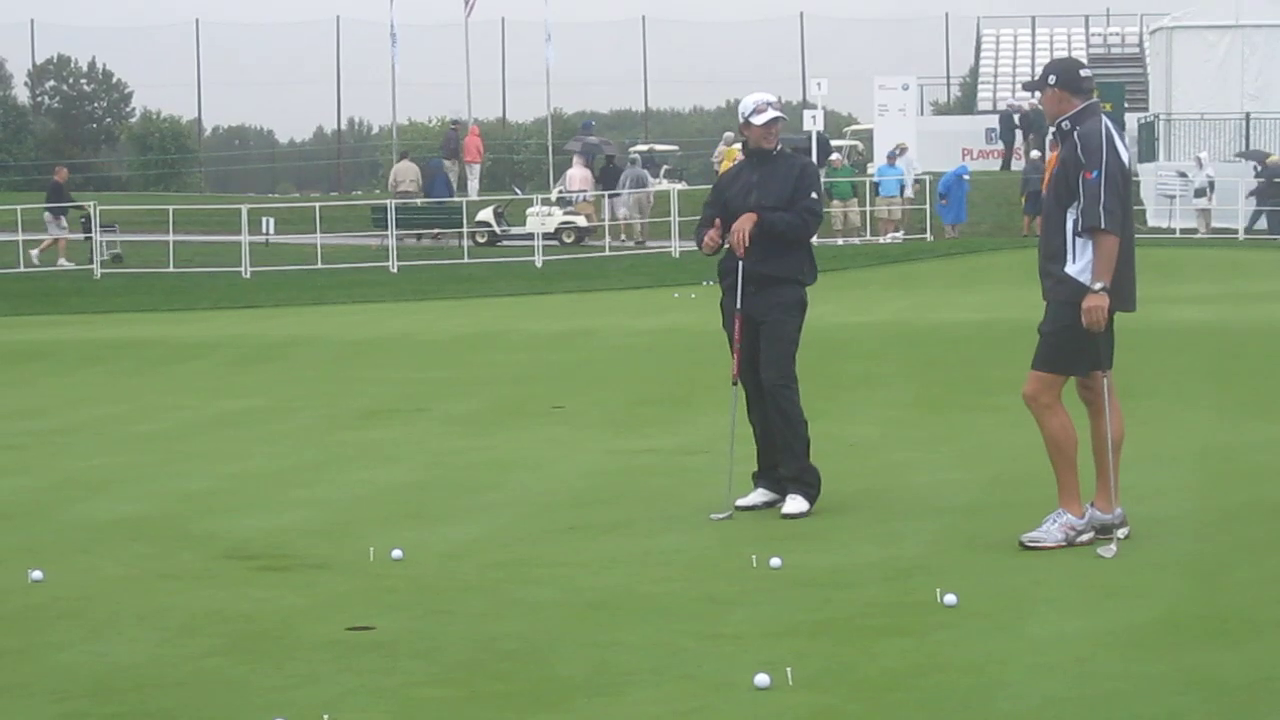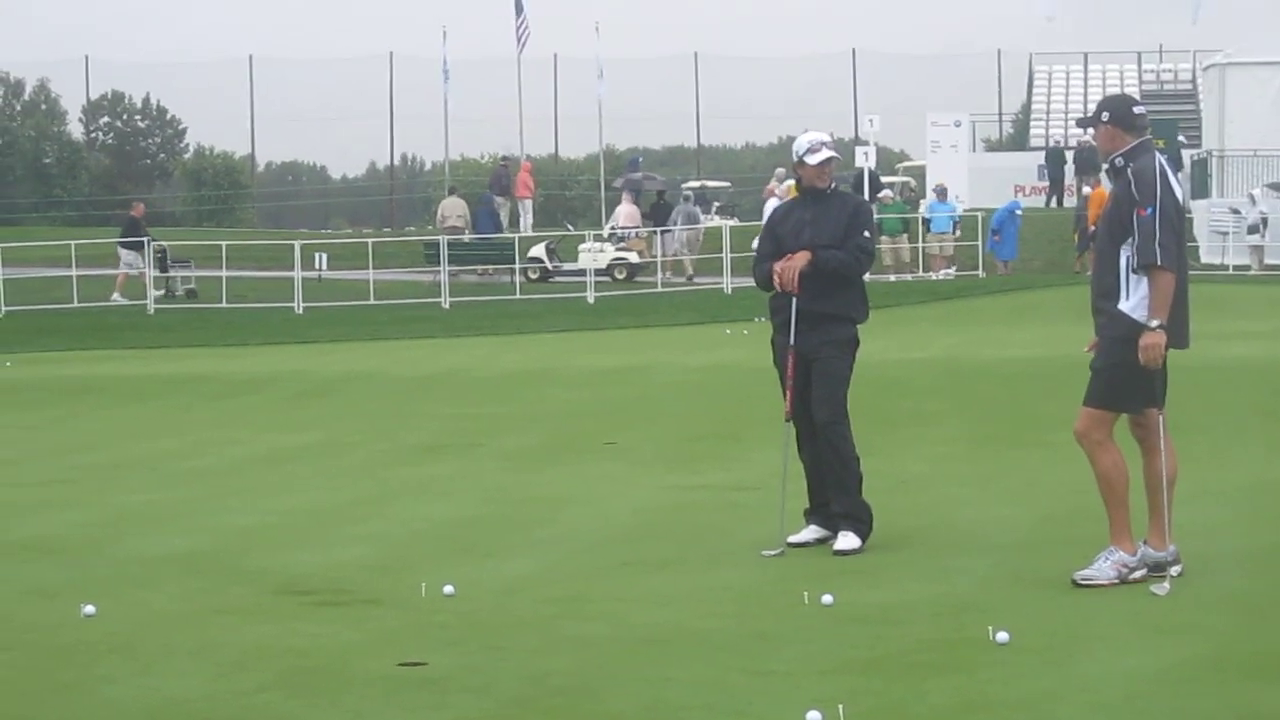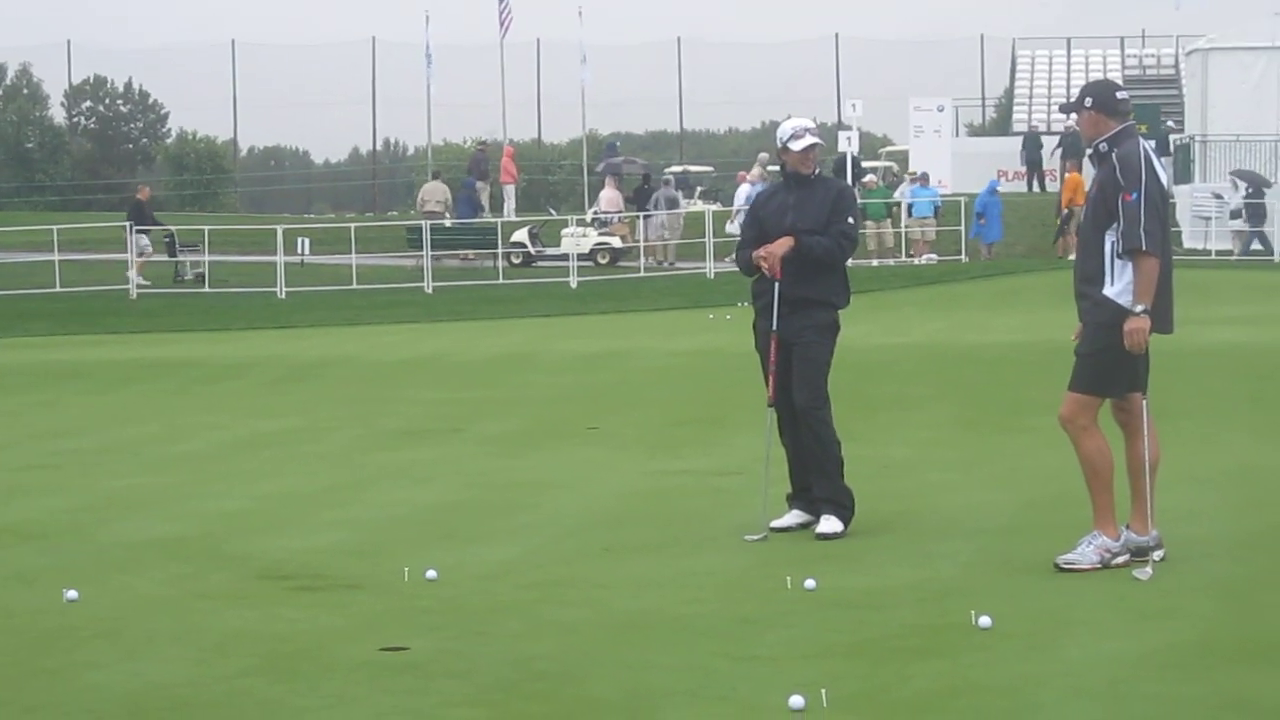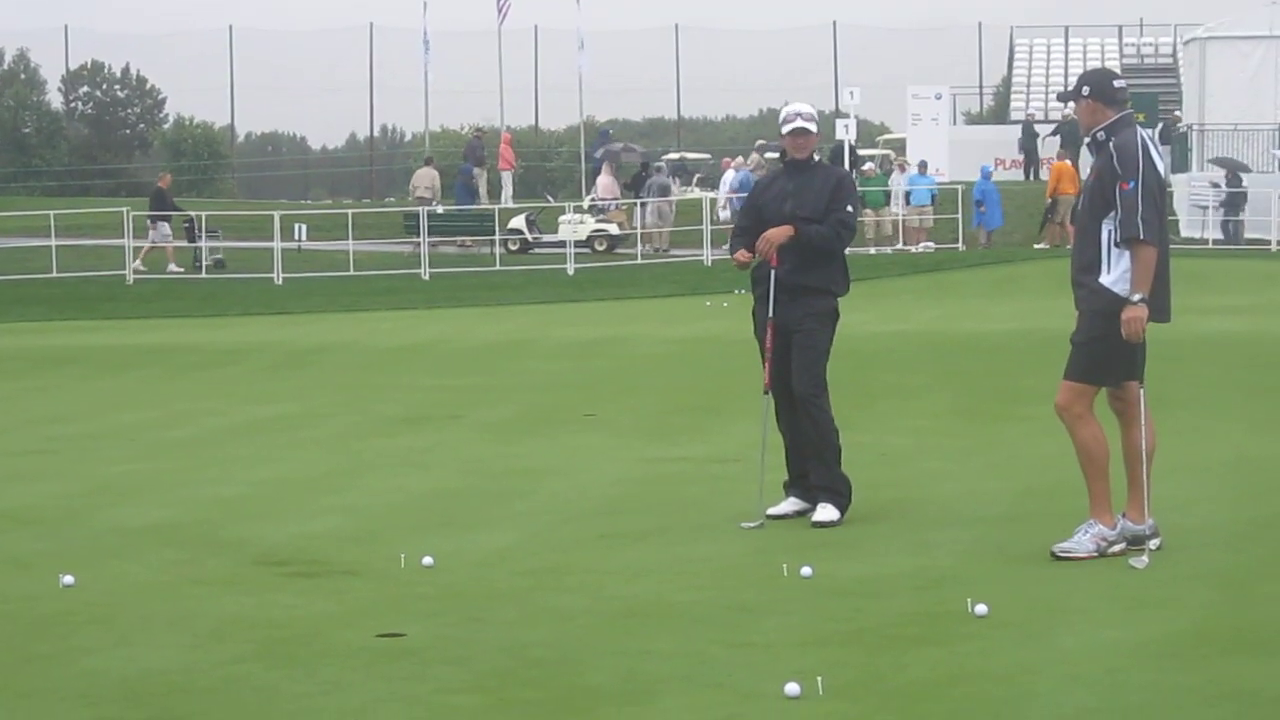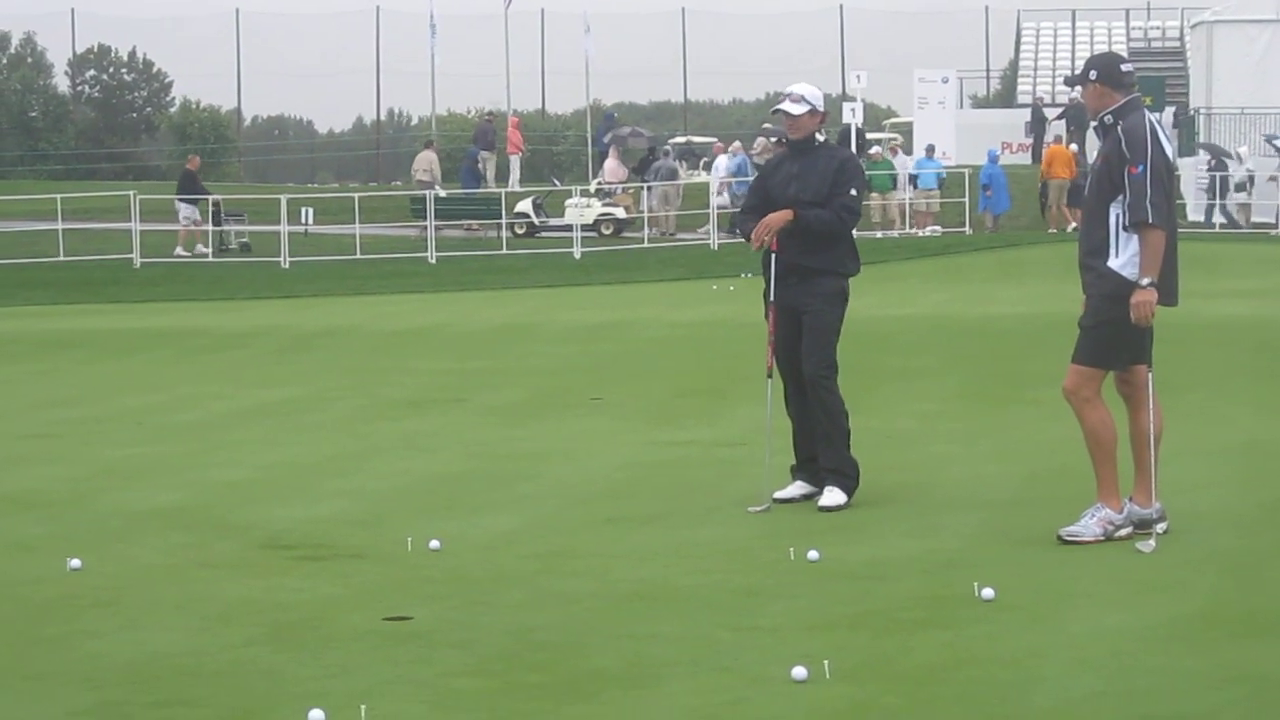
dt=0.4s
person 1, frame 1
left shoulder: (1091, 138)
right shoulder: (1085, 136)
left elbow: (1107, 220)
left wrist: (1099, 287)
left hip: (1083, 289)
right hip: (1080, 287)
left knee: (1040, 393)
right knee: (1095, 391)
left ankle: (1073, 514)
right ankle: (1106, 510)
person 1, frame 2
left shoulder: (1145, 174)
right shoulder: (1137, 172)
left elbow: (1162, 257)
left wrist: (1155, 324)
right wrist: (1111, 326)
left hip: (1138, 326)
right hip: (1131, 325)
left knee: (1092, 429)
right knee: (1147, 428)
left ankle: (1125, 551)
right ankle: (1159, 548)
person 1, frame 3
left shoulder: (1129, 160)
right shoulder: (1119, 158)
left elbow: (1147, 242)
left wrist: (1140, 310)
left hip: (1122, 311)
right hip: (1115, 310)
left knee: (1076, 415)
right knee: (1129, 414)
left ankle: (1108, 536)
right ankle: (1141, 533)
person 1, frame 4
left shoulder: (1127, 149)
right shoulder: (1117, 147)
left elbow: (1144, 232)
left wrist: (1138, 298)
left hip: (1118, 300)
right hip: (1112, 298)
left knee: (1072, 403)
right knee: (1125, 403)
left ankle: (1105, 525)
right ankle: (1137, 522)
person 1, frame 5
left shoulder: (1135, 133)
right shoulder: (1123, 131)
left elbow: (1153, 215)
left wrist: (1147, 283)
left hip: (1126, 283)
right hip: (1119, 282)
left knee: (1080, 387)
right knee: (1133, 387)
left ankle: (1112, 509)
right ankle: (1144, 506)
person 2, frame 1
left shoulder: (800, 169)
right shoulder: (730, 178)
left elbow: (807, 222)
right elbow: (707, 225)
left wrist: (758, 218)
right wrist: (710, 236)
left hip: (782, 291)
right hip: (739, 292)
left knee: (778, 382)
right knee: (753, 386)
left ankle: (800, 484)
right ankle: (771, 480)
person 2, frame 2
left shoulder: (853, 208)
right shoulder: (782, 215)
left elbow: (859, 259)
right elbow: (760, 272)
left wrist: (812, 257)
right wrist: (775, 269)
left hip: (834, 329)
right hip: (788, 330)
left knee: (830, 419)
right knee: (804, 424)
left ankle: (852, 520)
right ankle: (822, 516)
person 2, frame 3
left shoulder: (837, 193)
right shoulder: (765, 200)
left elbow: (842, 245)
right elbow: (743, 255)
left wrist: (794, 242)
right wrist: (756, 256)
left hip: (815, 314)
right hip: (770, 314)
left knee: (810, 403)
right knee: (785, 408)
left ankle: (834, 504)
right ankle: (805, 501)
person 2, frame 4
left shoulder: (836, 181)
right shoulder: (765, 185)
left elbow: (840, 234)
right elbow: (742, 233)
left wrist: (793, 231)
right wrist: (741, 252)
left hip: (815, 302)
right hip: (769, 301)
left knee: (809, 391)
right knee: (783, 395)
left ankle: (831, 493)
right ankle: (802, 489)
person 2, frame 5
left shoulder: (842, 162)
right shoulder: (774, 166)
left elbow: (843, 218)
right elbow: (748, 213)
left wrist: (792, 216)
right wrist: (755, 232)
left hip: (824, 282)
right hip: (781, 283)
left knee: (818, 373)
right knee: (793, 378)
left ankle: (839, 476)
right ankle: (809, 472)
